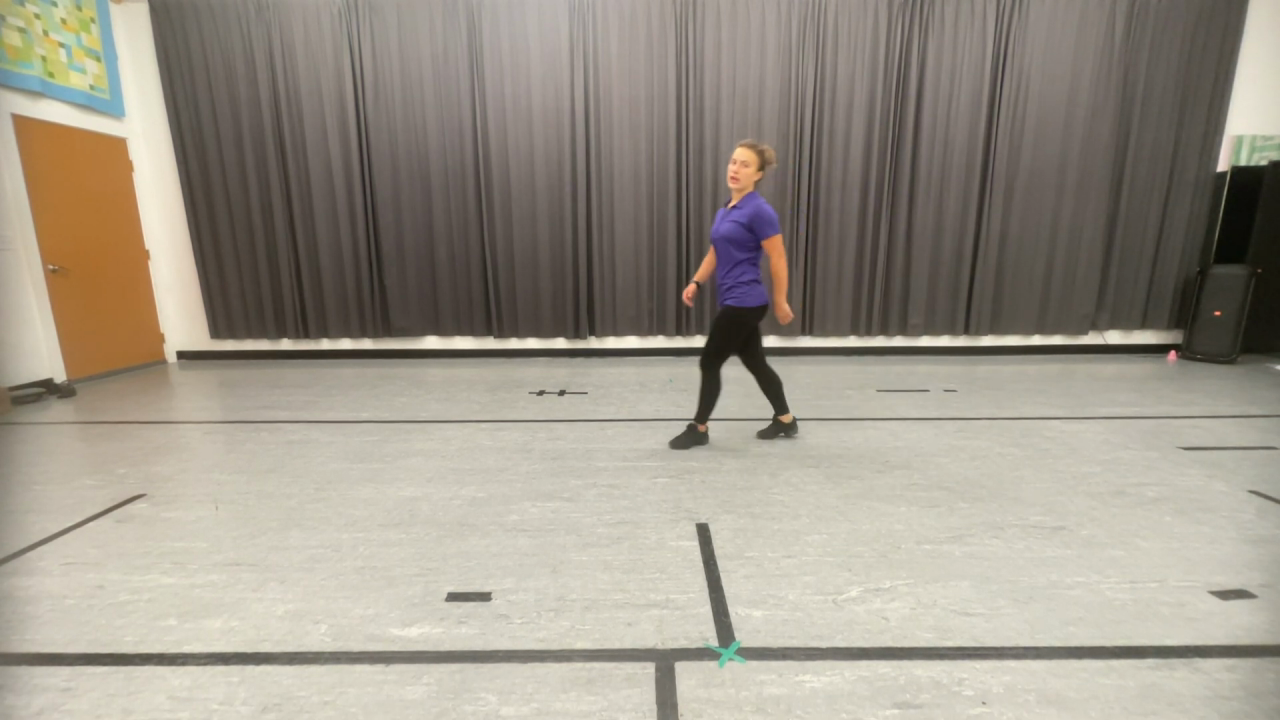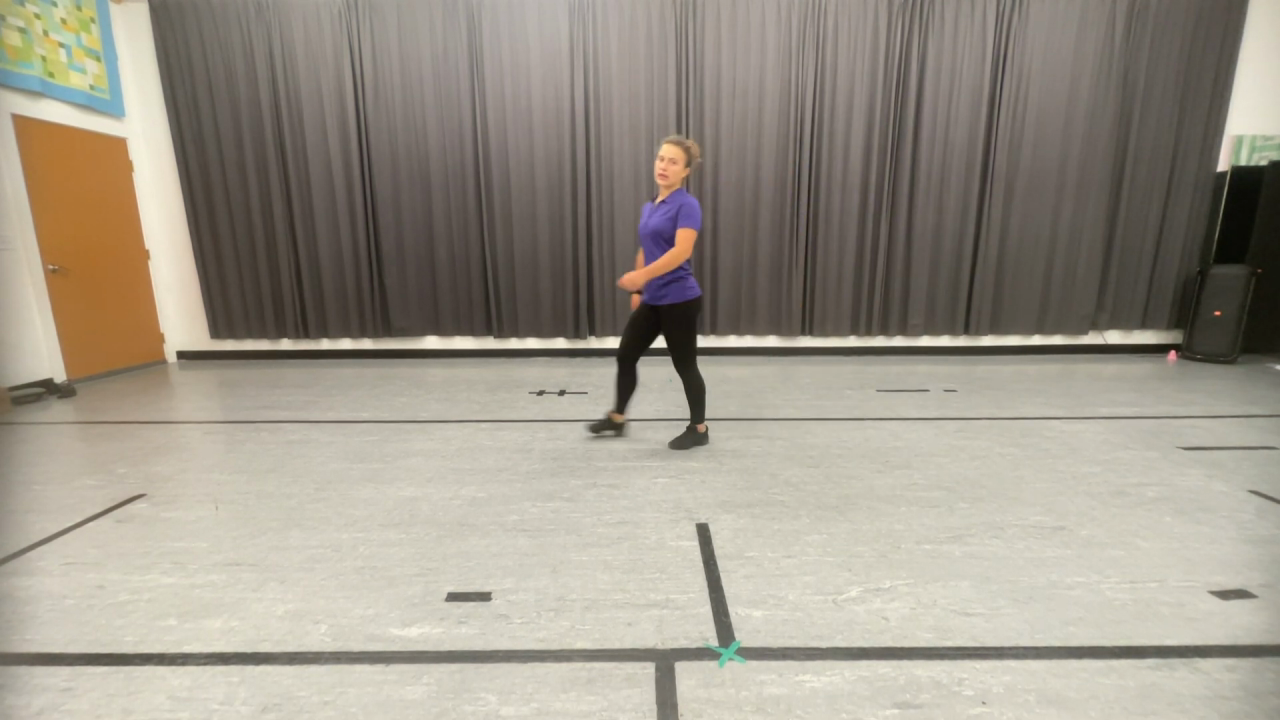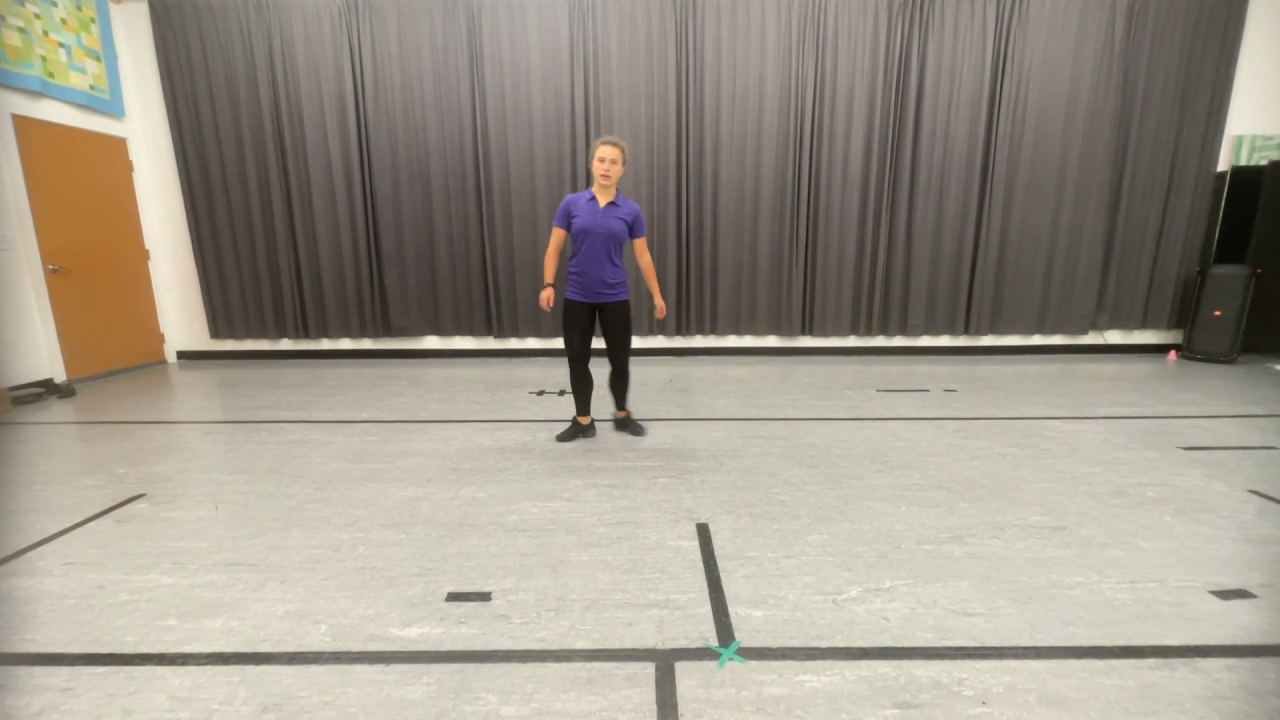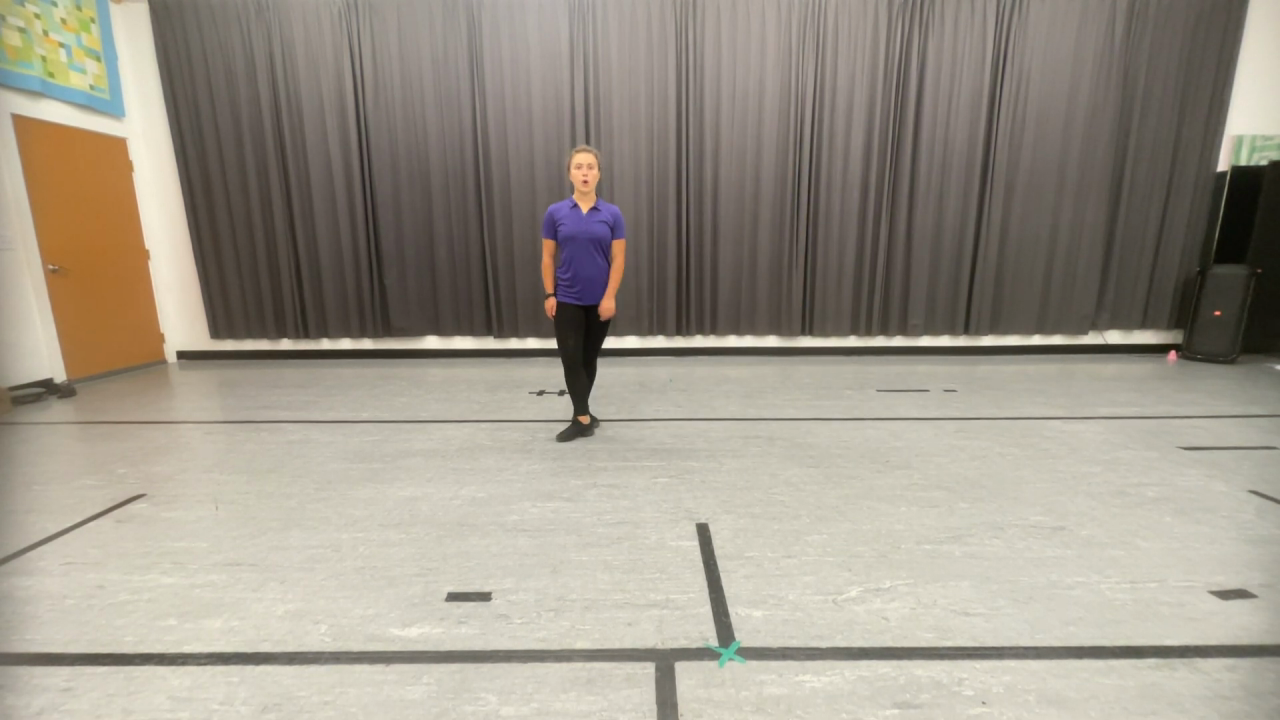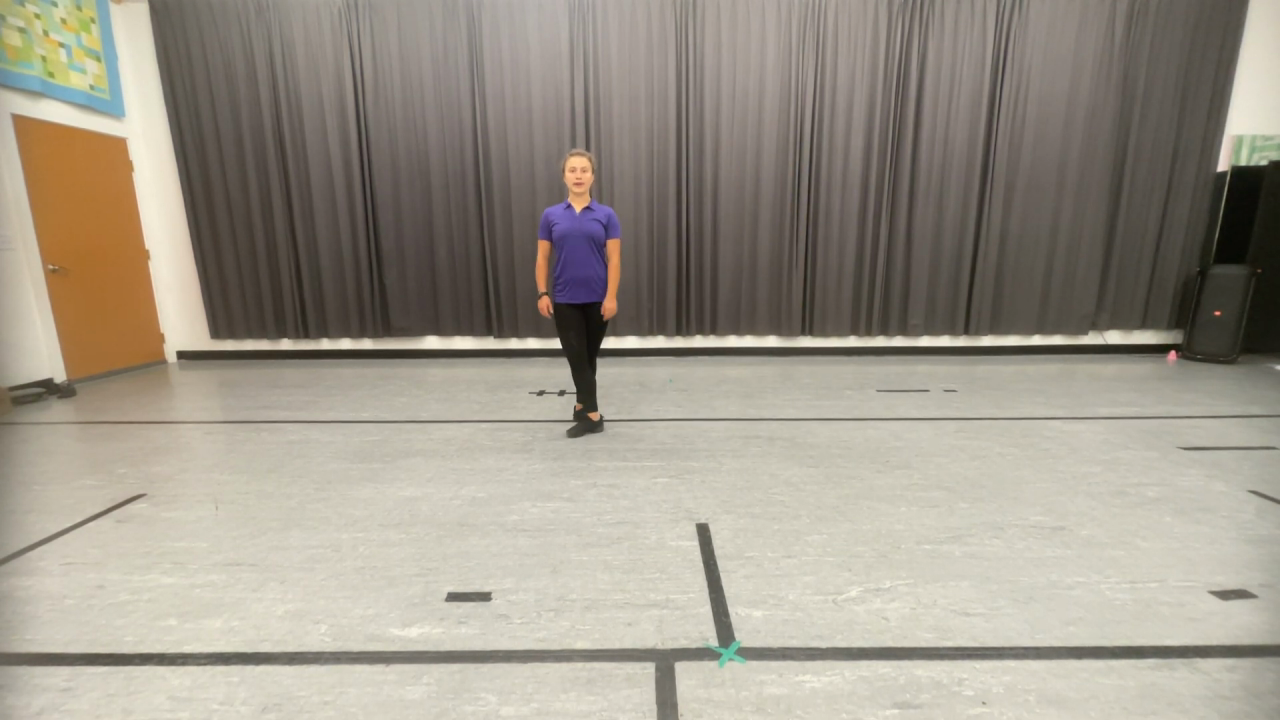
dt=0.4s
person 1, frame 1
left shoulder: (759, 210)
right shoulder: (724, 211)
left elbow: (777, 260)
right elbow: (715, 254)
left wrist: (781, 301)
right wrist: (695, 282)
left hip: (744, 303)
right hip: (735, 302)
left knee: (709, 362)
right knee: (755, 362)
left ankle: (699, 428)
right ankle: (785, 419)
person 1, frame 2
left shoulder: (687, 205)
right shoulder: (649, 207)
left elbow: (682, 251)
left wrist: (641, 277)
right wrist: (638, 290)
left hip: (680, 300)
right hip: (653, 300)
left knee: (684, 364)
right knee: (626, 355)
left ankle: (698, 428)
right ankle: (617, 418)
person 1, frame 3
left shoulder: (631, 210)
right shoulder: (571, 203)
left elbow: (643, 255)
right elbow: (555, 248)
left wrist: (656, 295)
right wrist: (548, 285)
left hip: (615, 297)
right hip: (577, 297)
left knee: (620, 360)
right knee: (577, 360)
left ankle: (622, 415)
right ankle: (583, 420)
person 1, frame 4
left shoulder: (612, 214)
right shoulder: (555, 212)
left elbow: (618, 259)
right elbow: (548, 258)
left wrist: (611, 296)
right wrist: (550, 294)
left hip: (599, 300)
right hip: (568, 299)
left knee: (589, 358)
right knee: (571, 358)
left ankle: (583, 411)
right ankle: (582, 419)
person 1, frame 5
left shoulder: (606, 215)
right shoulder: (551, 215)
left elbow: (614, 259)
right elbow: (542, 258)
left wrist: (611, 296)
right wrist: (543, 293)
left hip: (597, 299)
right hip: (565, 299)
left knee: (589, 356)
right knee: (577, 356)
left ankle: (583, 408)
right ankle: (593, 415)
